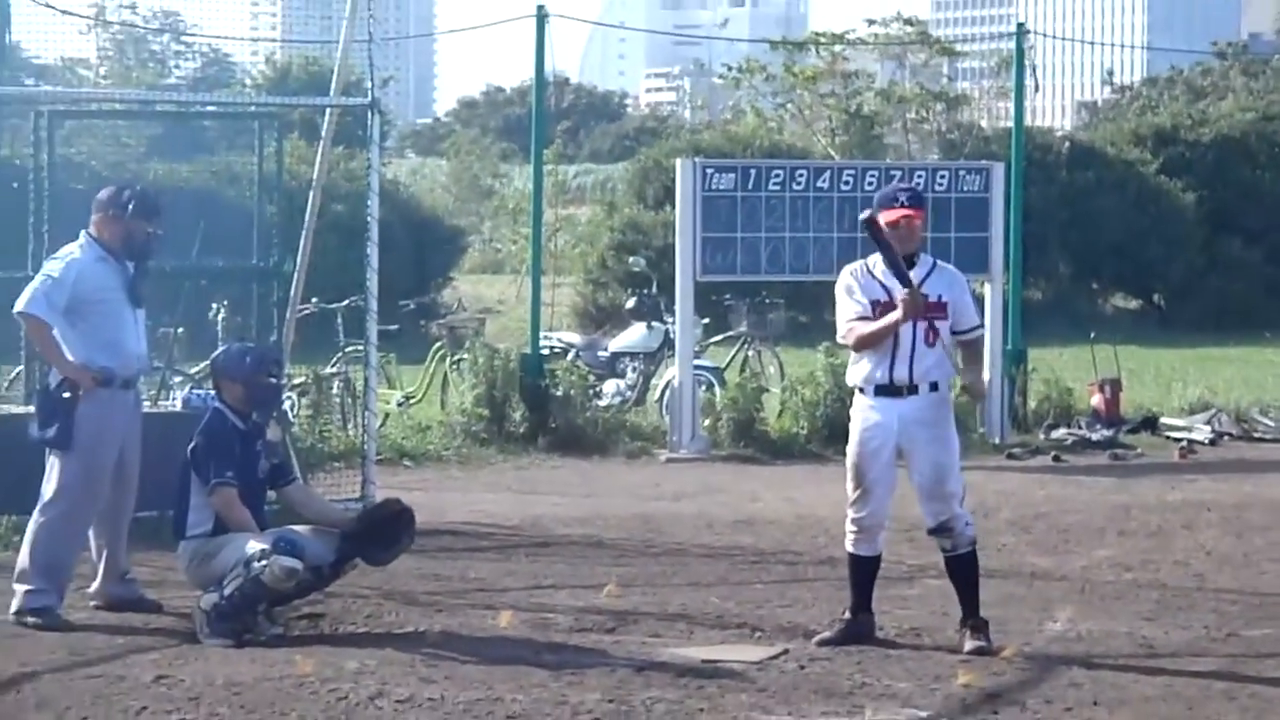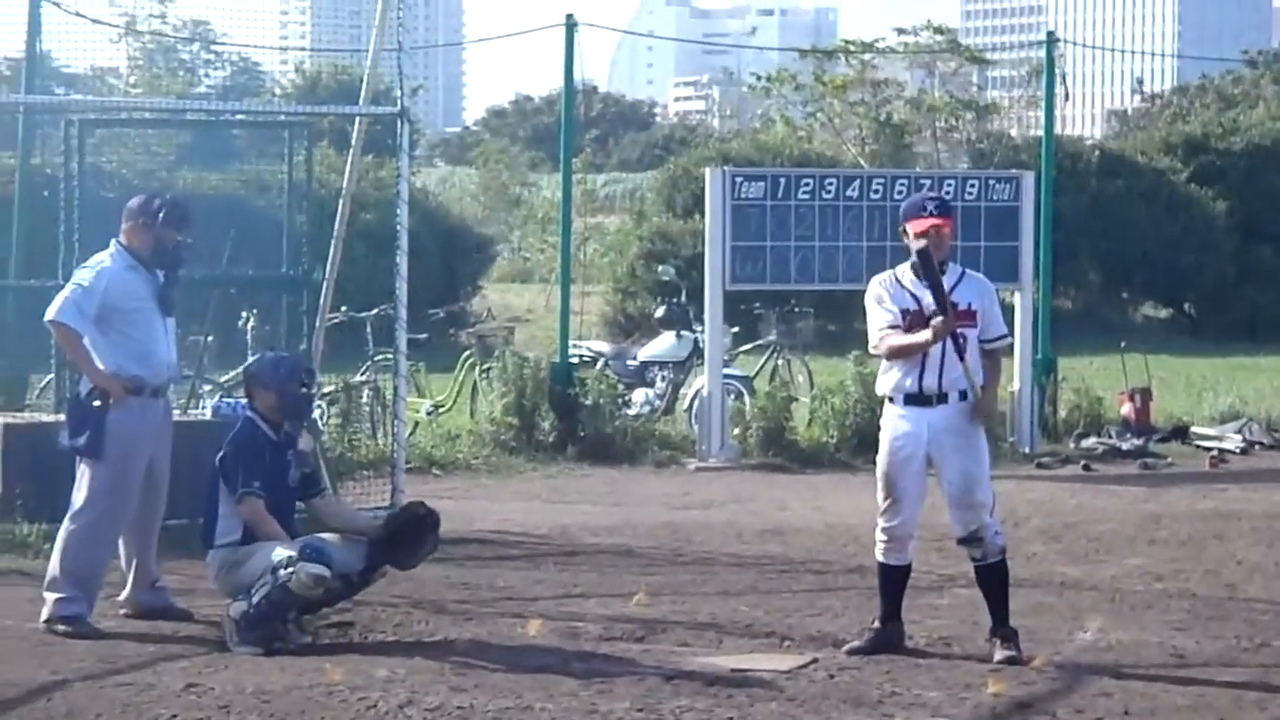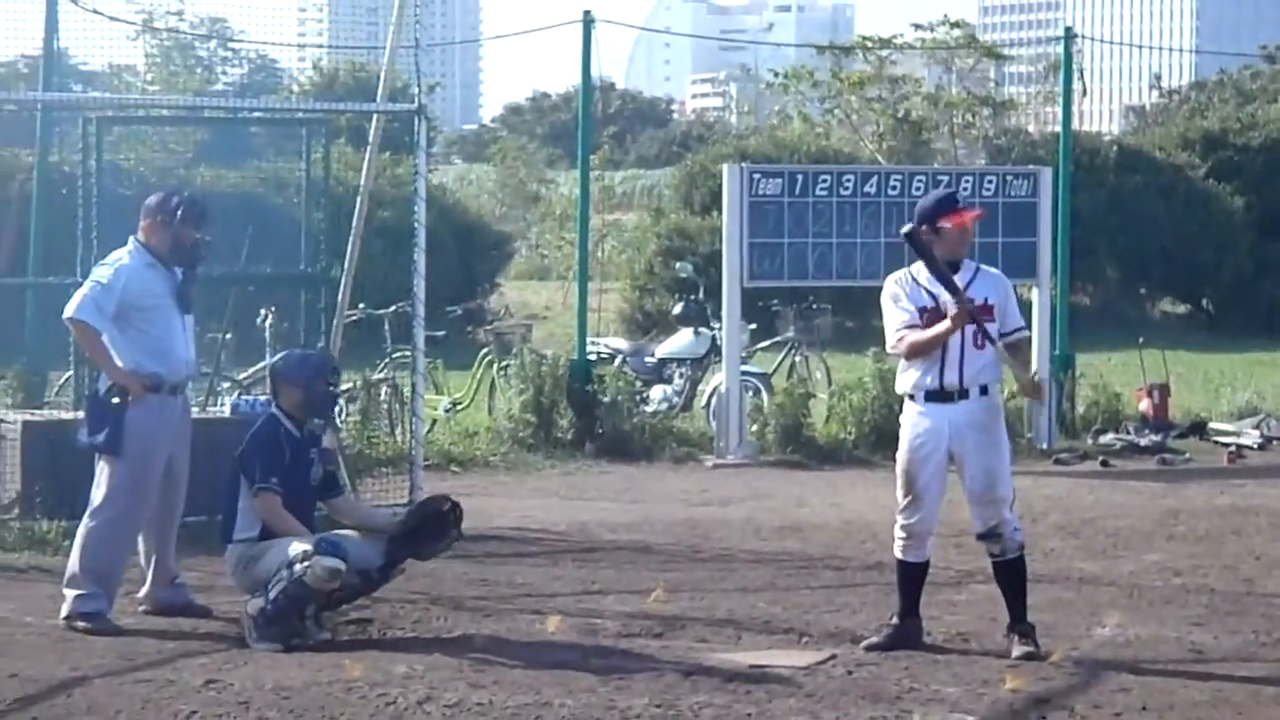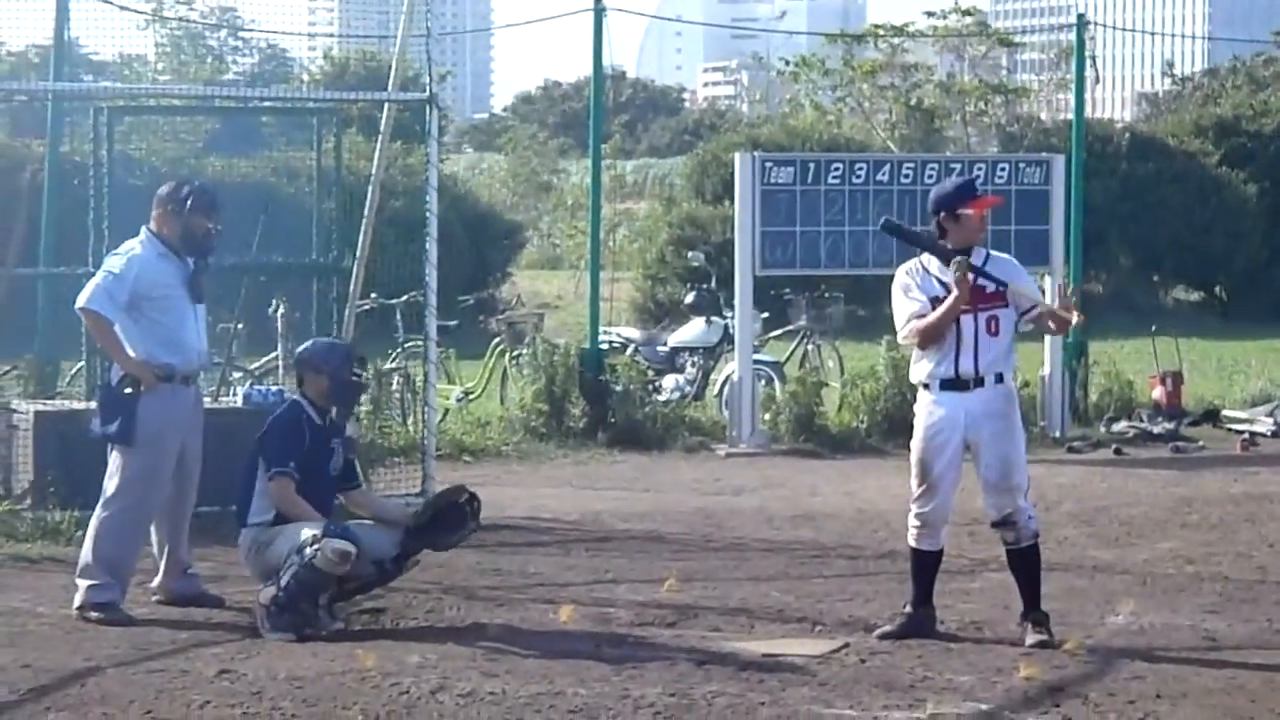
dt=0.2s
person 1, frame 1
left shoulder: (949, 278)
right shoulder: (855, 277)
left elbow: (969, 340)
right elbow: (855, 338)
left wrist: (973, 377)
right wrist: (896, 318)
left hip: (929, 405)
right hip: (873, 407)
left knee: (949, 514)
right knee: (864, 516)
left ankle: (972, 621)
right ankle: (859, 617)
person 1, frame 2
left shoulder: (977, 287)
right shoulder: (885, 286)
left elbow: (993, 351)
right elbow: (887, 346)
left wrist: (989, 393)
right wrist: (929, 336)
left hip: (958, 414)
right hip: (903, 416)
left knee: (978, 523)
right knee: (894, 525)
left ankle: (1002, 631)
right ankle: (888, 626)
person 1, frame 3
left shoulder: (993, 281)
right shoulder: (901, 285)
left elbow: (1015, 341)
right elbow: (906, 347)
left wrist: (1025, 375)
right wrist: (948, 325)
left hip: (979, 409)
right hip: (923, 413)
left knee: (999, 520)
right knee: (914, 521)
left ankle: (1020, 627)
right ankle: (907, 622)
person 1, frame 4
left shoulder: (1006, 267)
right shoulder: (913, 274)
left elbow: (1038, 317)
right elbow: (920, 337)
left wrist: (1061, 318)
right wrist: (958, 295)
left hip: (994, 398)
right hip: (938, 402)
left knee: (1013, 508)
right knee: (927, 510)
left ankle: (1034, 615)
right ankle: (921, 610)
person 2, frame 1
left shoulder: (124, 267)
right shoulder: (73, 263)
right elbow: (30, 312)
right wrist: (68, 369)
left hip: (126, 396)
right hip: (89, 399)
left knee: (117, 498)
right knee: (69, 497)
left ankle: (113, 583)
right ankle: (34, 595)
person 2, frame 2
left shoulder: (154, 275)
right shoulder: (104, 271)
right elbow: (60, 320)
right wrist: (98, 377)
left hip: (156, 404)
right hip: (118, 408)
left knee: (147, 506)
right knee: (99, 506)
left ankle: (143, 592)
right ankle: (64, 604)
person 2, frame 3
left shoulder: (172, 273)
right shoulder: (122, 268)
right elbow: (79, 317)
right wrist: (117, 374)
left hip: (175, 402)
right hip: (137, 405)
left knee: (166, 503)
right knee: (118, 504)
left ankle: (163, 589)
right ankle: (84, 601)
person 2, frame 4
left shoulder: (185, 263)
right shoulder: (134, 259)
right elbow: (91, 307)
right wrist: (129, 364)
left hip: (187, 392)
right hip: (149, 395)
left knee: (179, 494)
right knee: (130, 495)
left ankle: (175, 579)
right ankle: (97, 592)
person 3, frame 1
left shoulder: (262, 431)
right shoulder: (215, 431)
left elbow: (296, 494)
right elbow: (226, 505)
left wrist: (352, 523)
right wrist: (266, 542)
left hip: (236, 539)
right hip: (203, 549)
left knee: (337, 548)
right knee: (285, 558)
left ankle: (252, 605)
right ankle: (216, 609)
person 3, frame 2
left shoulder: (290, 441)
right shoulder: (246, 440)
left elbow: (323, 505)
right elbow: (254, 514)
left wrist: (379, 529)
right wrist: (298, 552)
left hip: (277, 550)
right hip: (234, 558)
left knee: (369, 556)
right knee: (313, 563)
left ankle: (283, 613)
right ankle: (245, 618)
person 3, frame 3
left shoulder: (312, 440)
right shoulder: (267, 436)
left elbow: (341, 505)
right elbow: (269, 511)
left wrist: (398, 525)
right wrist: (317, 544)
left hip: (295, 546)
right hip: (251, 554)
left knee: (386, 553)
right knee: (328, 557)
left ankle: (300, 609)
right ankle: (263, 615)
person 3, frame 4
left shoulder: (335, 431)
right shoulder: (288, 422)
left elbow: (358, 498)
right elbow: (282, 496)
left wrist: (415, 517)
right wrist: (334, 530)
left hip: (314, 536)
right hip: (265, 541)
left knee: (401, 545)
right knee: (337, 542)
left ankle: (316, 598)
right ankle: (275, 605)
